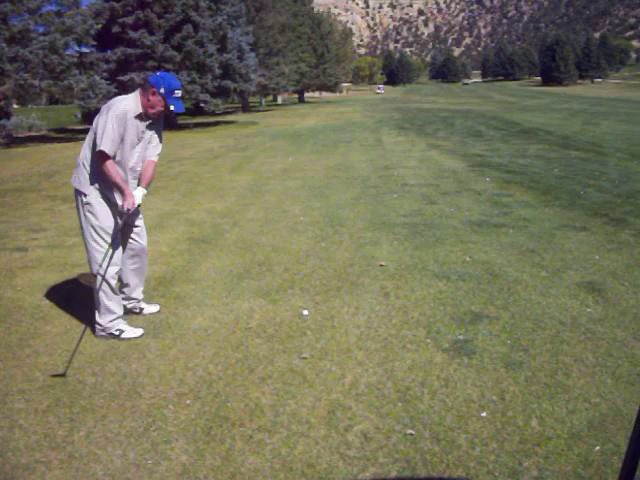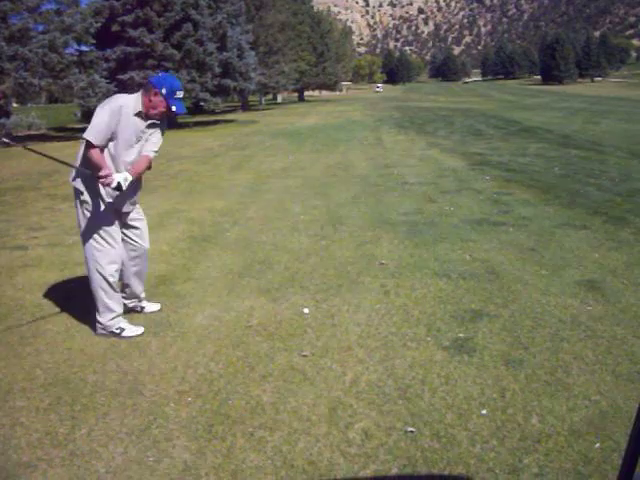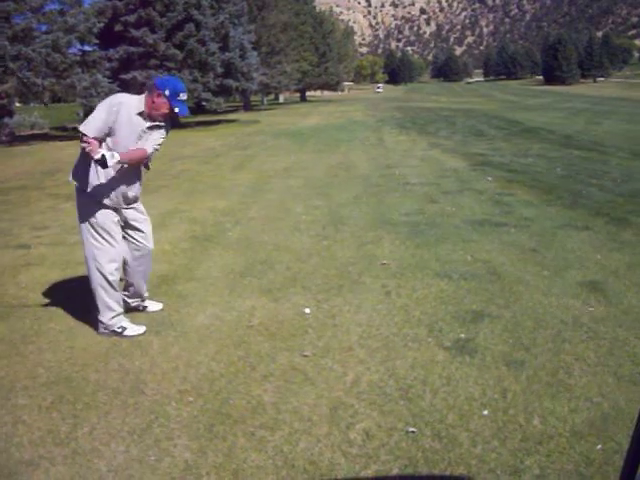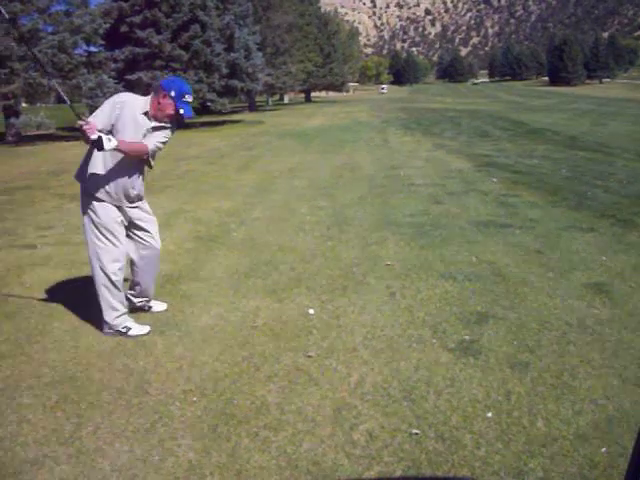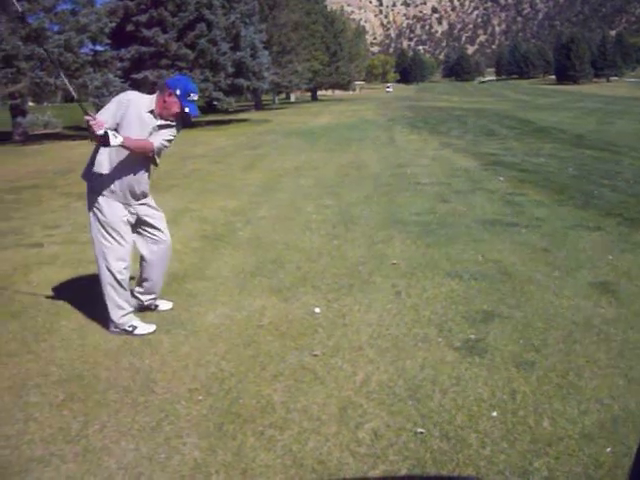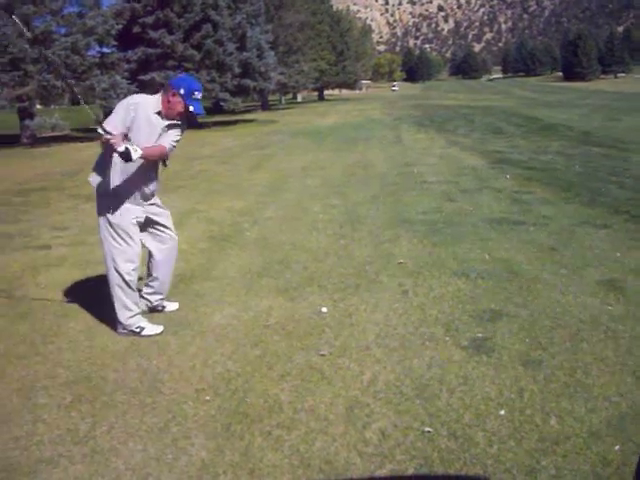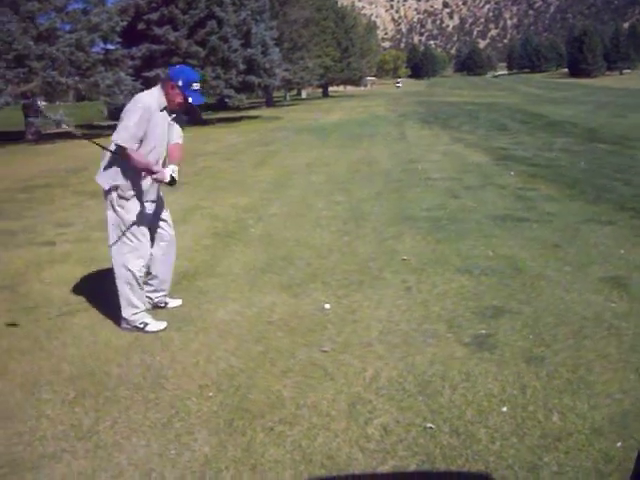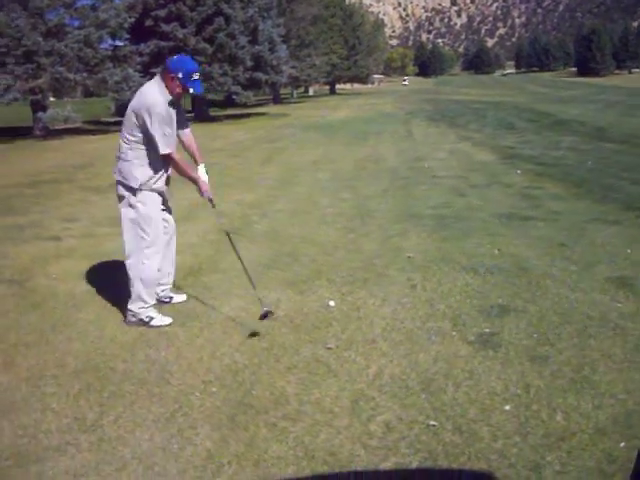
dt=0.1s
person 1, frame 1
left shoulder: (156, 121)
right shoulder: (120, 109)
left elbow: (151, 160)
right elbow: (103, 158)
left wrist: (140, 191)
right wrist: (126, 193)
left hip: (126, 195)
right hip: (96, 193)
left knee: (136, 246)
right knee: (107, 256)
left ankle: (130, 299)
right ankle: (108, 322)
person 1, frame 2
left shoulder: (158, 122)
right shoulder: (117, 105)
left elbow: (146, 158)
right elbow: (91, 147)
left wrist: (125, 178)
right wrist: (106, 170)
left hip: (124, 194)
right hip: (94, 192)
left knee: (138, 247)
right knee: (107, 255)
left ankle: (131, 299)
right ankle: (109, 320)
person 1, frame 3
left shoulder: (160, 127)
right shoulder: (119, 104)
left elbow: (141, 153)
right elbow: (87, 135)
left wrist: (110, 154)
right wrist: (95, 150)
left hip: (128, 196)
right hip: (95, 193)
left knee: (142, 247)
right knee: (108, 257)
left ankle: (133, 298)
right ankle: (110, 319)
person 1, frame 4
left shoulder: (166, 127)
right shoulder: (123, 102)
left elbow: (143, 150)
right elbow: (89, 130)
left wrist: (110, 142)
right wrist: (95, 135)
left hip: (132, 196)
right hip: (99, 192)
left knee: (149, 246)
right knee: (111, 257)
left ankle: (139, 298)
right ankle: (115, 319)
person 1, frame 5
left shoulder: (172, 126)
right shoulder: (129, 101)
left elbow: (149, 147)
right elbow: (96, 128)
left wrist: (113, 137)
right wrist: (100, 132)
left hip: (138, 194)
right hip: (106, 191)
left knee: (159, 242)
right knee: (117, 256)
left ankle: (144, 297)
right ankle: (121, 318)
person 1, frame 6
left shoulder: (177, 125)
right shoulder: (136, 104)
left elbow: (161, 151)
right elbow: (107, 138)
left wrist: (134, 150)
right wrist: (117, 143)
left hip: (145, 194)
right hip: (115, 192)
left knee: (166, 241)
right knee: (126, 257)
left ankle: (152, 297)
right ankle: (129, 319)
person 1, frame 7
left shoulder: (171, 111)
right shoulder: (144, 105)
left elbow: (175, 145)
right elbow: (125, 149)
left wrist: (170, 170)
right wrist: (151, 168)
left hip: (147, 188)
right hip: (124, 187)
left knee: (163, 238)
right knee: (133, 250)
left ankle: (154, 294)
right ankle: (132, 315)
person 1, frame 8
left shoulder: (166, 96)
right shoulder: (155, 104)
left elbow: (180, 134)
right elbow: (170, 155)
left wrist: (200, 165)
right wrist: (197, 181)
left hip: (152, 179)
right hip: (138, 181)
left knee: (164, 233)
right knee: (149, 243)
left ankle: (159, 290)
right ankle: (140, 309)
